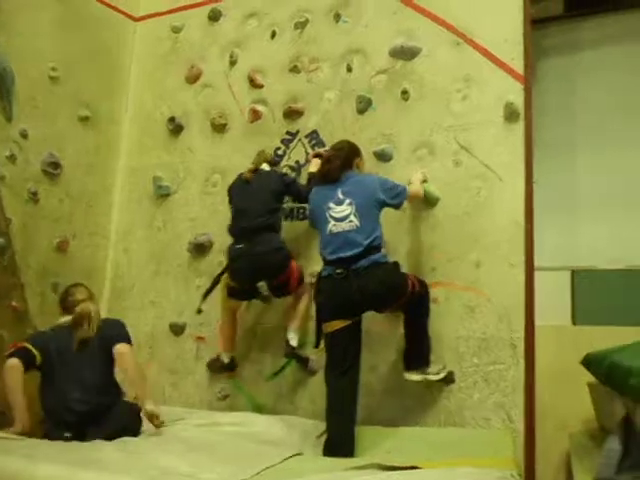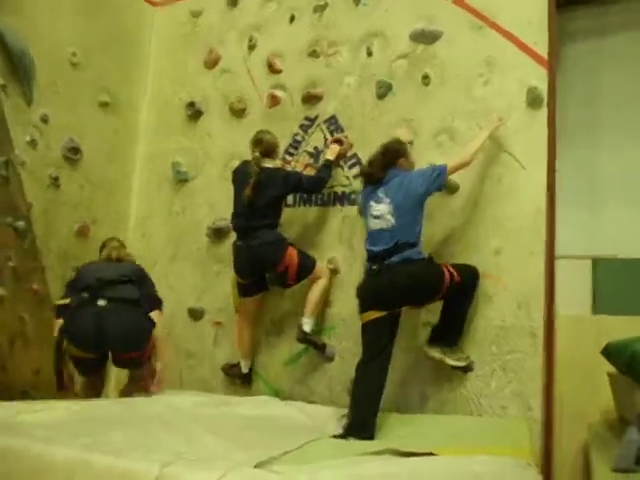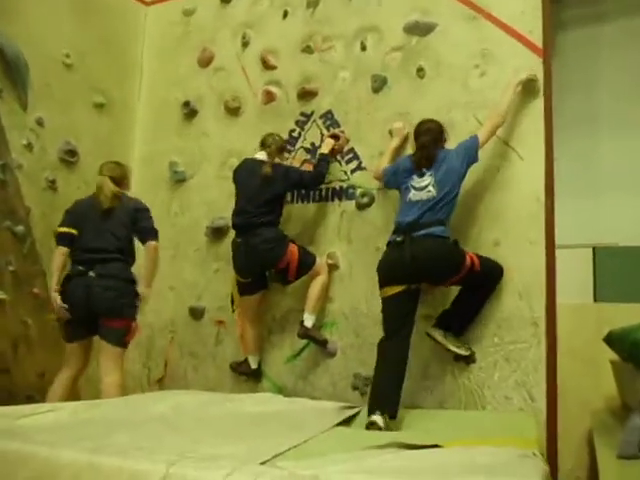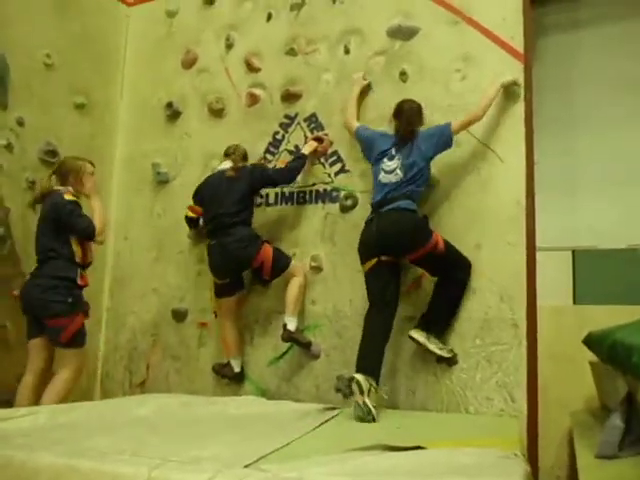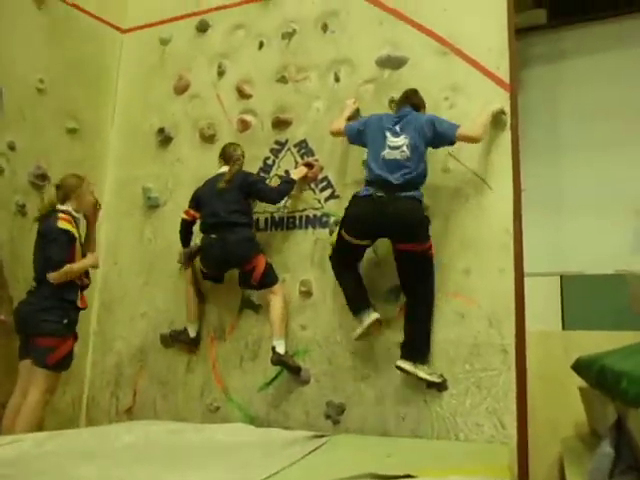
dt=1s
person 1, frame 1
left shoulder: (317, 194)
right shoulder: (371, 183)
right elbow: (416, 194)
right wrist: (418, 179)
left hip: (333, 288)
right hip: (374, 278)
left knee: (340, 372)
right knee: (418, 291)
left ankle: (337, 451)
right ankle: (417, 363)
person 1, frame 2
left shoulder: (370, 188)
right shoulder: (414, 180)
right elbow: (465, 160)
left wrist: (393, 146)
right wrist: (490, 129)
left hip: (374, 284)
right hip: (410, 275)
left knee: (372, 360)
right knee: (468, 275)
left ankle: (356, 432)
right ankle: (443, 343)
person 1, frame 3
left shoulder: (405, 166)
right shoulder: (456, 158)
left elbow: (378, 173)
right elbow: (495, 122)
left wrist: (396, 141)
right wrist: (516, 86)
left hip: (394, 257)
right hip: (433, 251)
left knee: (394, 338)
right knee: (491, 272)
left ankle: (379, 412)
right ankle: (447, 329)
person 1, frame 4
left shoulder: (377, 141)
right shoulder: (426, 140)
left elbow: (350, 122)
right elbow: (474, 117)
left wrist: (357, 89)
right wrist: (499, 86)
left hip: (373, 231)
right hip: (405, 224)
left knee: (380, 309)
right knee: (458, 269)
left ankle: (364, 377)
right ankle: (428, 329)
person 1, frame 5
left shoulder: (374, 121)
right shoulder: (427, 122)
left elbow: (335, 129)
right elbow: (475, 135)
left wrist: (349, 109)
right wrist: (490, 112)
left hip: (368, 207)
right hip: (407, 210)
left knee: (341, 259)
right knee: (419, 287)
left ankle: (364, 311)
right ankle: (414, 357)
person 2, frame 1
left shoulder: (237, 182)
right shoulder: (279, 178)
right elbow: (307, 196)
right wrist: (313, 171)
left hip: (240, 254)
right hip: (271, 251)
left knee: (229, 309)
right knee: (303, 291)
left ankle: (225, 360)
right ankle: (292, 343)
person 2, frame 2
left shoulder: (241, 171)
right shoulder: (282, 177)
right elbow: (316, 183)
right wrist: (330, 157)
left hip: (243, 251)
right hip: (270, 246)
left knee: (245, 315)
right knee: (323, 274)
left ankle: (244, 369)
right ankle: (306, 329)
person 2, frame 3
left shoulder: (242, 168)
right shoulder: (282, 172)
right elbow: (316, 178)
right wrist: (325, 151)
left hip: (242, 248)
right hip: (269, 242)
left knee: (248, 313)
right knee: (322, 269)
left ankle: (252, 364)
right ankle: (308, 324)
person 2, frame 4
left shoulder: (206, 184)
right shoulder: (250, 173)
left elbow: (192, 219)
right elbow: (286, 175)
left wrist: (201, 228)
right wrist: (305, 152)
left hip: (217, 252)
right hip: (244, 243)
left knee: (227, 314)
right knee: (297, 272)
left ankle: (234, 368)
right ankle: (291, 327)
person 2, frame 5
left shoulder: (204, 188)
right shoulder: (245, 179)
left elbow: (187, 222)
right elbow: (274, 196)
left wrist: (186, 247)
right wrist: (294, 176)
left hip: (213, 247)
right hip: (242, 243)
left knee: (192, 277)
right knee: (276, 291)
left ankle: (191, 334)
right ankle: (279, 350)
person 3, frame 1
left shoulder: (43, 339)
right shoulder: (111, 328)
left elbow: (12, 364)
right elbow: (123, 351)
left wrist: (21, 421)
right wrist: (145, 402)
left hip: (61, 437)
right hip: (113, 431)
person 3, frame 2
left shoulder: (84, 271)
right shoulder: (137, 270)
left elbow: (62, 316)
right elbow: (154, 311)
right wrist: (157, 359)
left hip: (83, 320)
right hip: (127, 318)
left knee: (91, 390)
right knee: (141, 380)
person 3, frame 3
left shoulder: (78, 207)
right shoulder: (135, 207)
left elbow: (62, 248)
right elbow: (151, 245)
left wrist: (55, 289)
right wrist: (146, 285)
left hip: (78, 288)
right hip: (115, 288)
left knee: (71, 367)
right knee: (111, 369)
person 3, frame 4
left shoulder: (55, 203)
right shoulder: (63, 200)
right elbow: (98, 235)
left wrist: (76, 296)
right wrist: (94, 197)
left hip: (40, 290)
right hip: (57, 292)
left knee: (36, 369)
right knee: (71, 367)
person 3, frame 5
left shoulder: (52, 221)
right shoulder: (63, 222)
left elbow: (84, 255)
right elbow: (55, 273)
left wrist: (91, 222)
right wrist: (88, 262)
left hip: (34, 311)
right hip: (53, 315)
left knee: (23, 390)
right knee: (41, 391)
